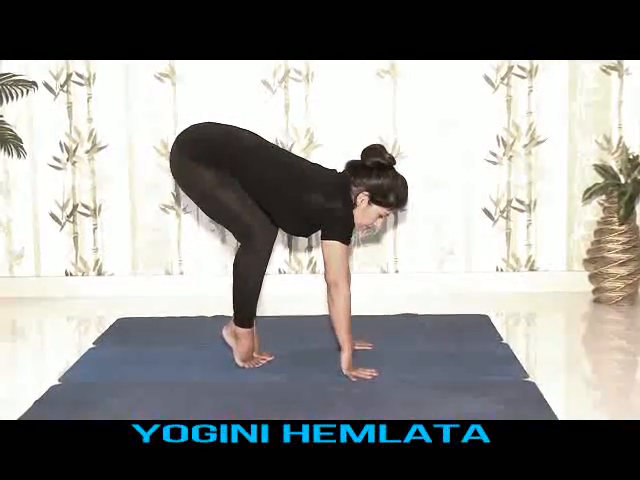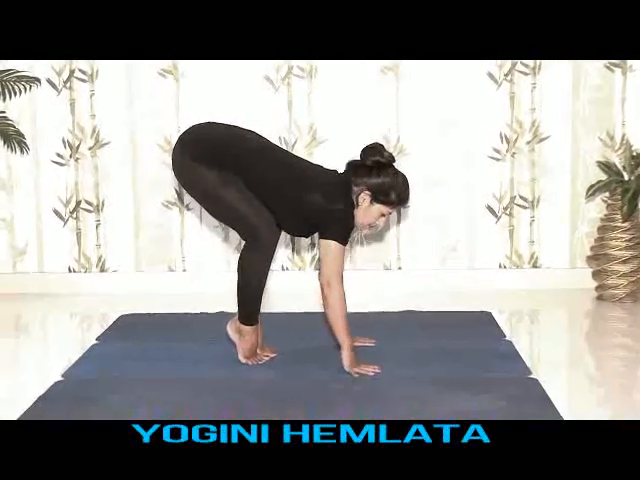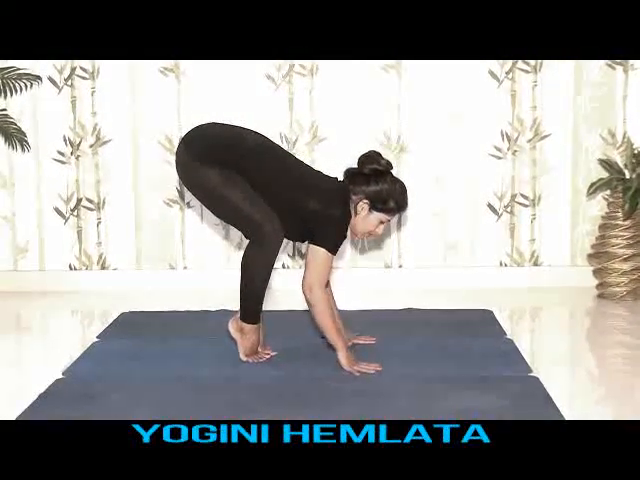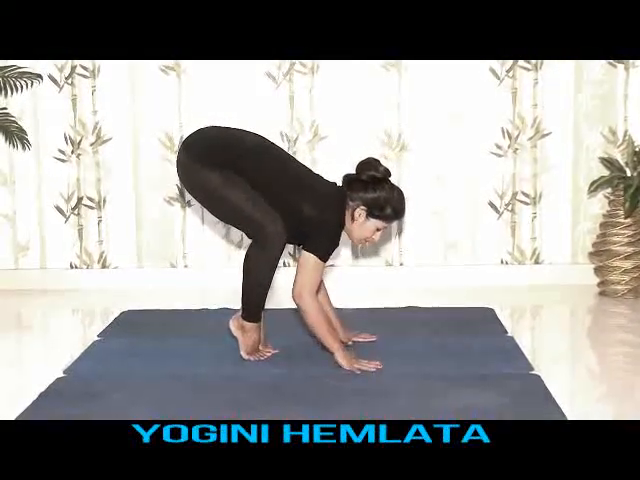
dt=0.5s
person 1, frame 1
left shoulder: (338, 193)
right shoulder: (337, 207)
left elbow: (338, 280)
right elbow: (337, 284)
left wrist: (346, 340)
right wrist: (347, 355)
left hip: (216, 151)
right hip: (196, 157)
left knee: (265, 233)
right knee: (258, 237)
left ankle: (243, 325)
right ankle: (240, 331)
person 1, frame 2
left shoulder: (337, 194)
right shoulder: (338, 208)
left elbow: (329, 278)
right elbow: (330, 283)
left wrist: (344, 337)
right wrist: (347, 352)
left hip: (219, 151)
right hip: (197, 157)
left knee: (266, 232)
right knee: (262, 234)
left ankle: (247, 321)
right ankle: (244, 328)
person 1, frame 3
left shoulder: (333, 201)
right shoulder: (334, 214)
left elbow: (318, 277)
right elbow: (313, 287)
left wrist: (340, 333)
right wrist: (343, 351)
left hip: (223, 153)
right hip: (201, 157)
left knee: (268, 233)
right knee: (267, 233)
left ankle: (249, 319)
right ankle: (246, 325)
person 1, frame 4
left shoulder: (331, 206)
right shoulder: (328, 219)
left elbow: (310, 276)
right elbow: (303, 294)
left wrist: (339, 331)
right wrist: (339, 351)
left hip: (225, 154)
right hip: (201, 161)
left knee: (273, 233)
right knee: (271, 232)
left ankle: (250, 317)
right ankle: (246, 323)
